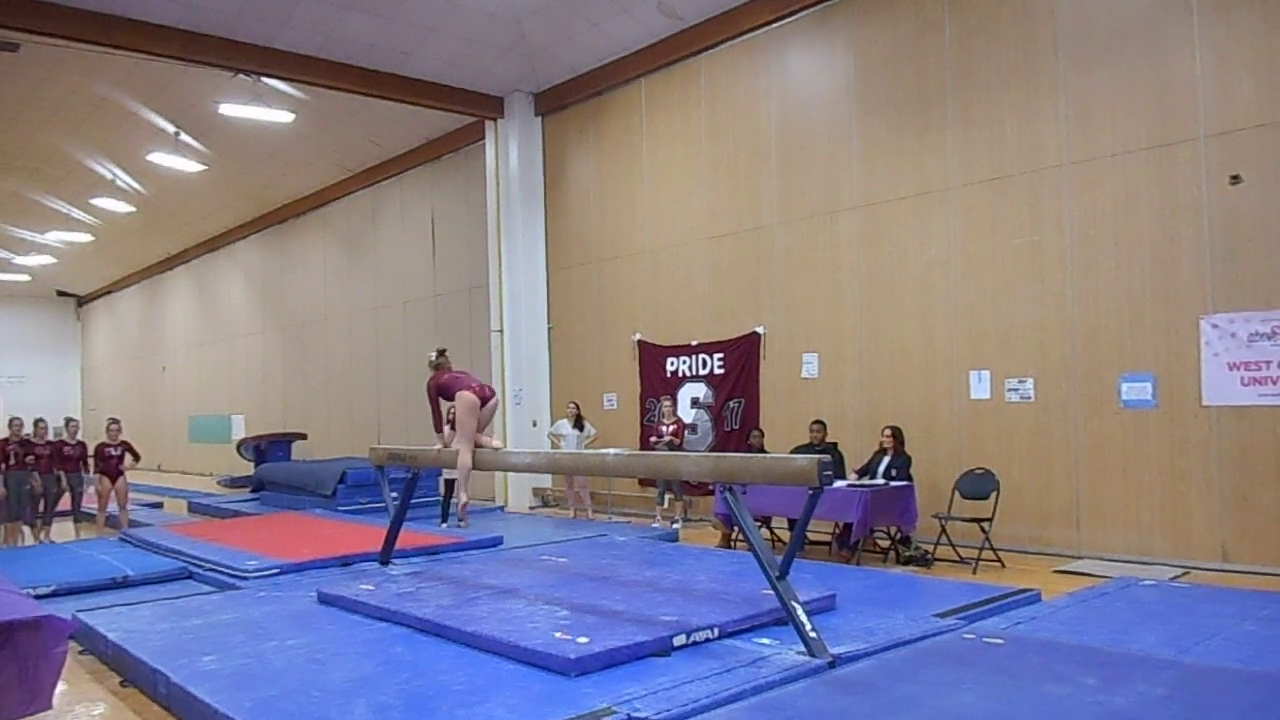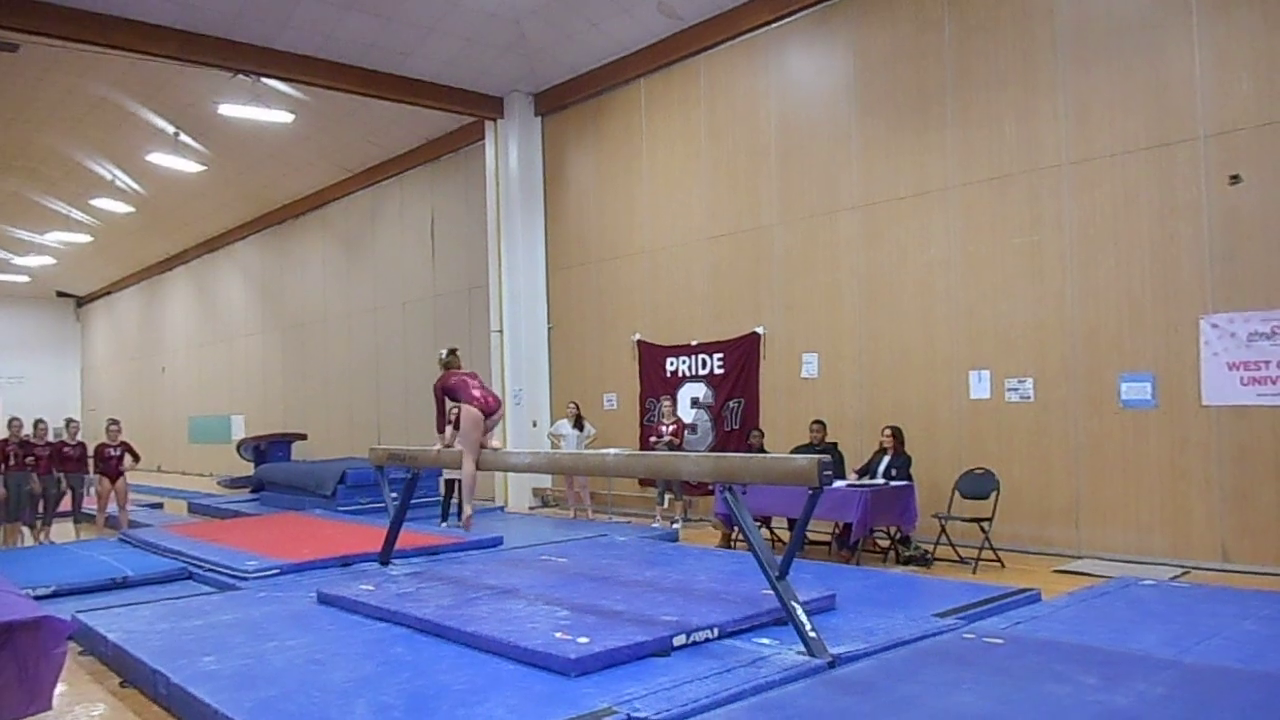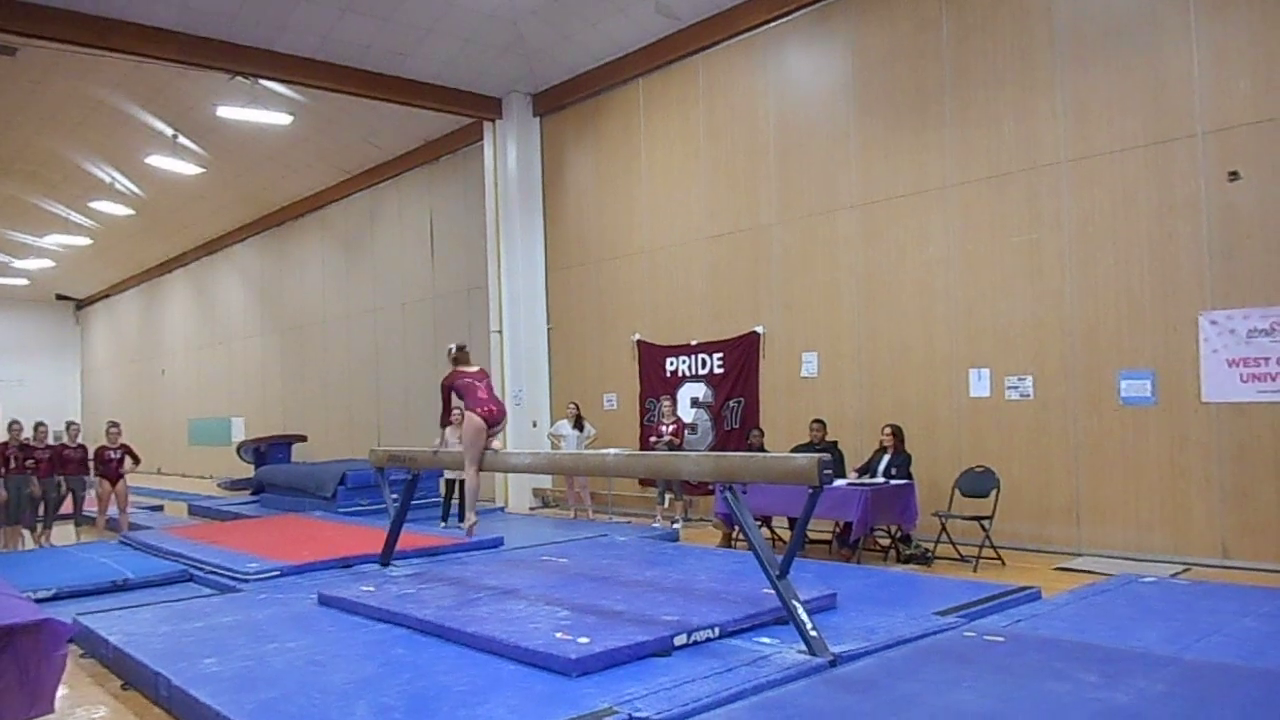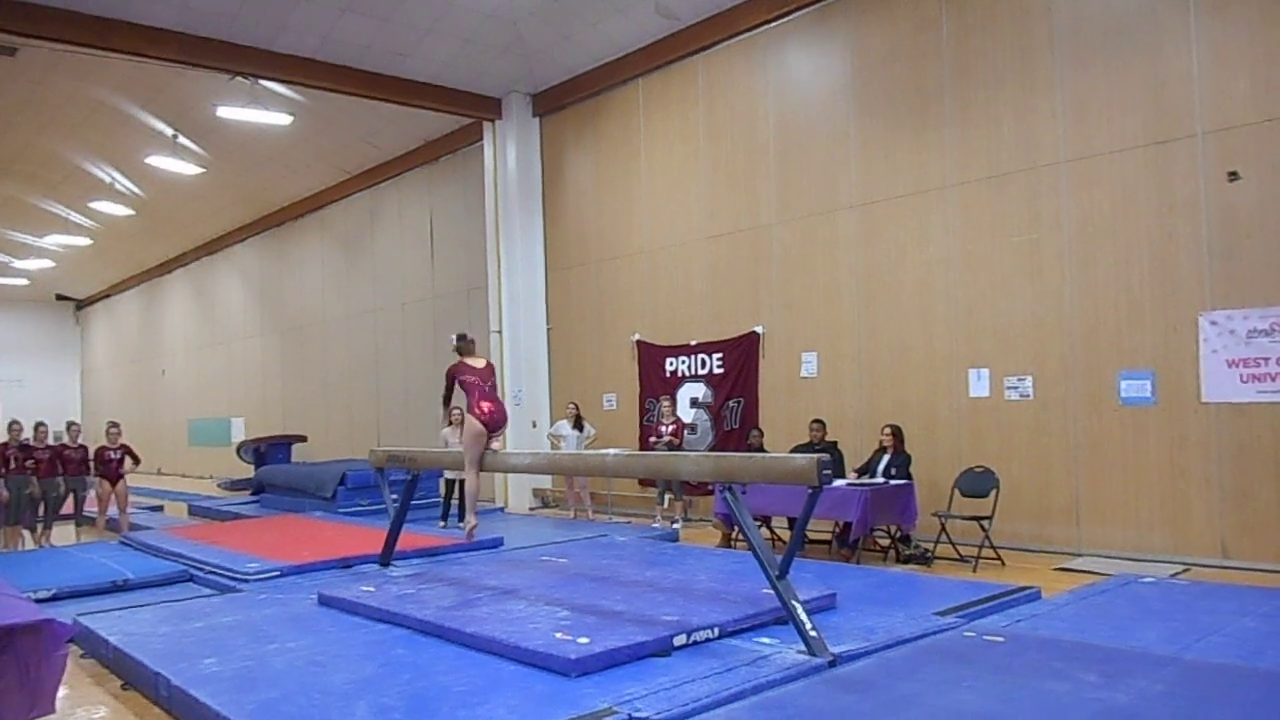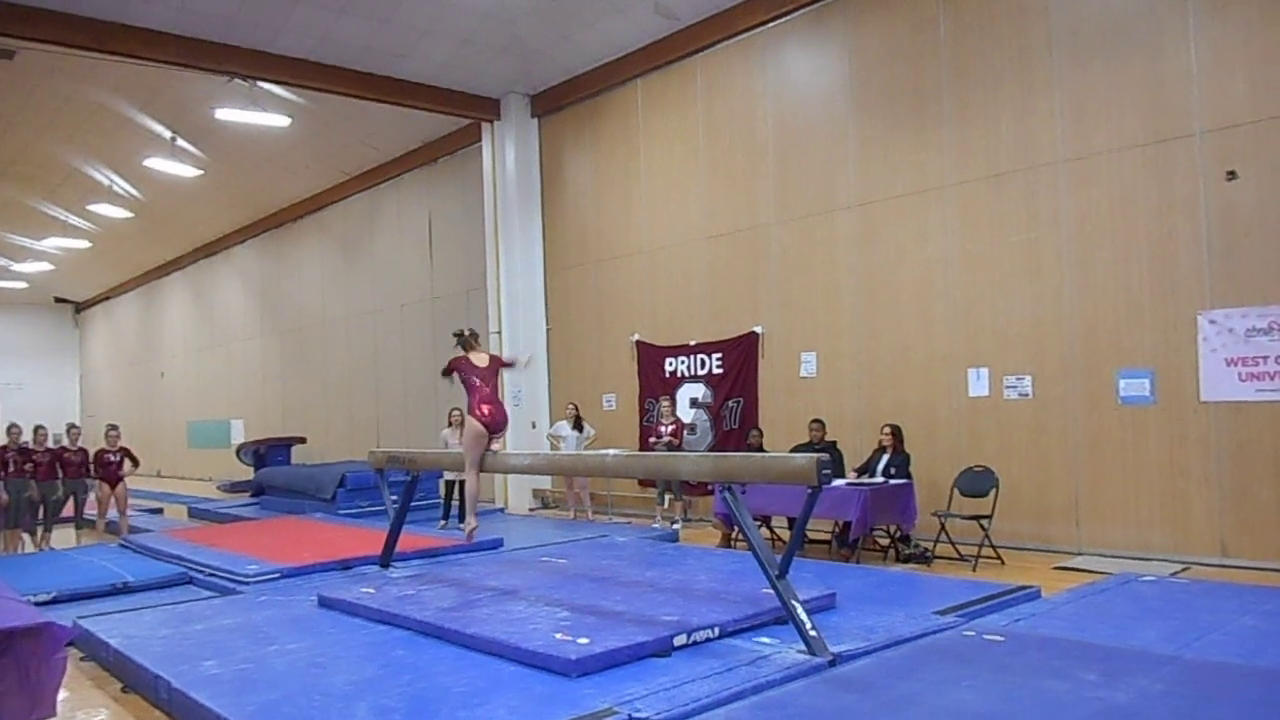
dt=0.1s
person 1, frame 1
left shoulder: (433, 381)
right shoulder: (462, 374)
left elbow: (437, 412)
left wrist: (441, 440)
left hip: (468, 396)
right hip: (489, 393)
left knee: (465, 449)
right knee: (469, 437)
left ankle: (463, 496)
right ankle: (485, 441)
person 1, frame 2
left shoulder: (441, 381)
right shoulder: (472, 375)
left elbow: (441, 413)
left wrist: (441, 441)
right wrist: (461, 437)
left hip: (474, 404)
right hip: (494, 403)
left knee: (469, 458)
right knee: (469, 441)
left ankle: (467, 507)
right ankle: (487, 442)
person 1, frame 3
left shoulder: (450, 379)
right shoulder: (483, 372)
left elbow: (446, 409)
left wrist: (441, 437)
left hip: (478, 412)
right hip: (498, 412)
left knee: (471, 468)
left ankle: (470, 515)
right ankle: (490, 442)
person 1, frame 4
left shoulder: (454, 369)
right shoulder: (489, 365)
left elbow: (448, 395)
left wrist: (446, 411)
left hip: (478, 415)
right hip: (499, 416)
left knee: (471, 470)
left ankle: (471, 517)
right ankle: (490, 443)
person 1, frame 5
left shoulder: (459, 362)
right shoulder: (493, 360)
left elbow: (445, 373)
right elbow: (509, 363)
left wrist: (454, 369)
right wrist: (522, 362)
left hip: (478, 418)
right hip: (500, 418)
left knee: (471, 471)
left ankle: (471, 519)
right ankle: (490, 444)
